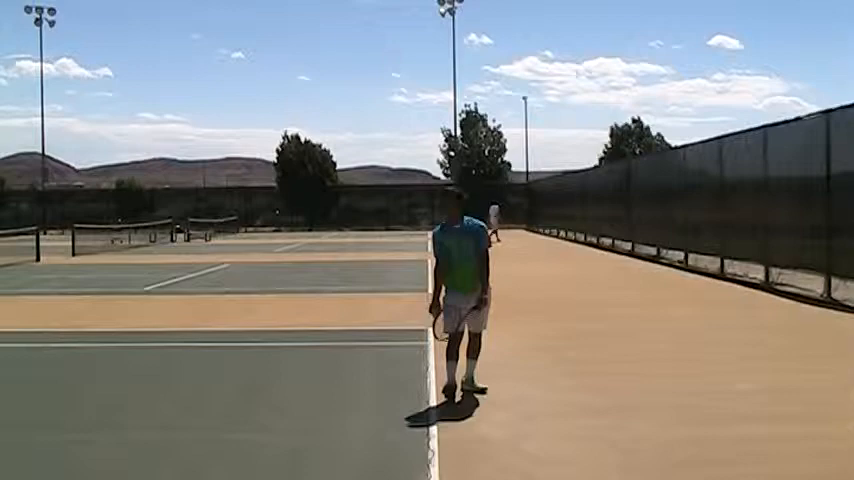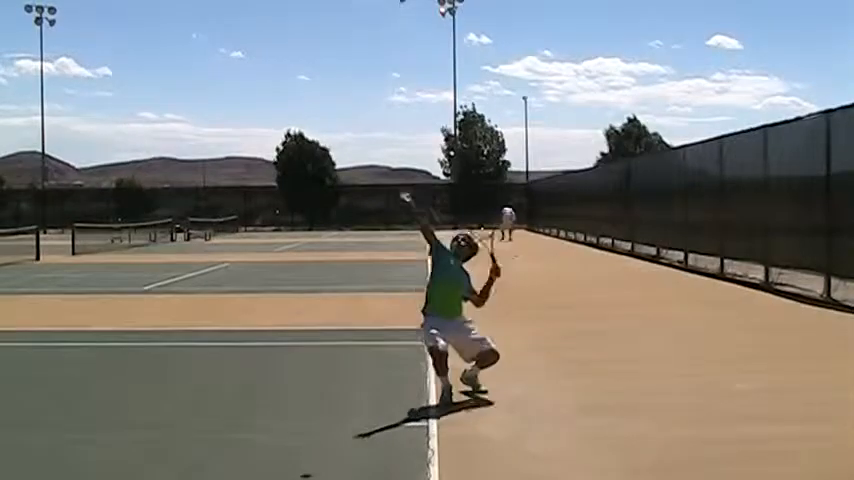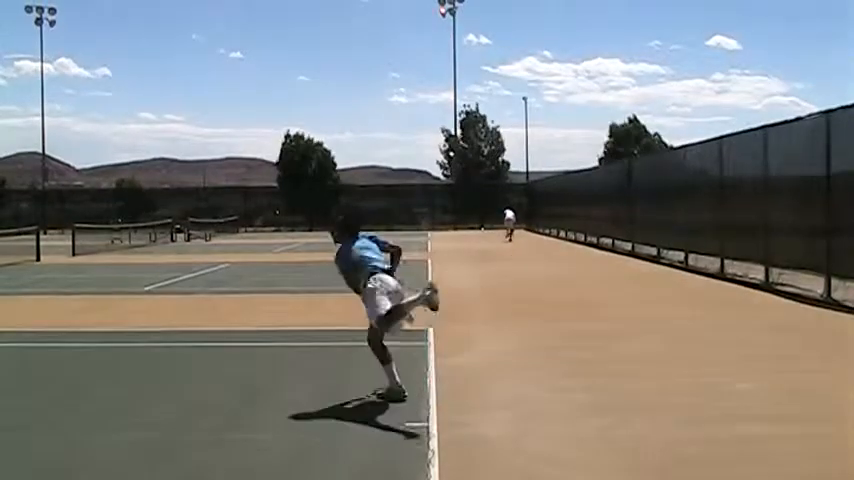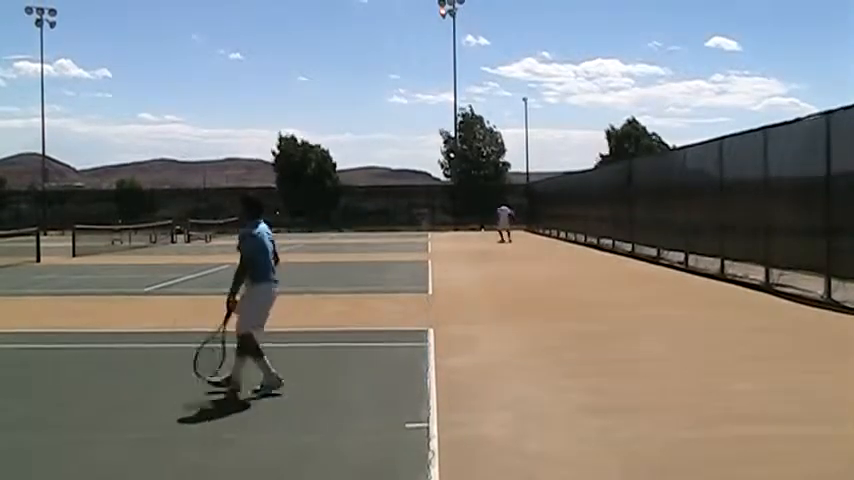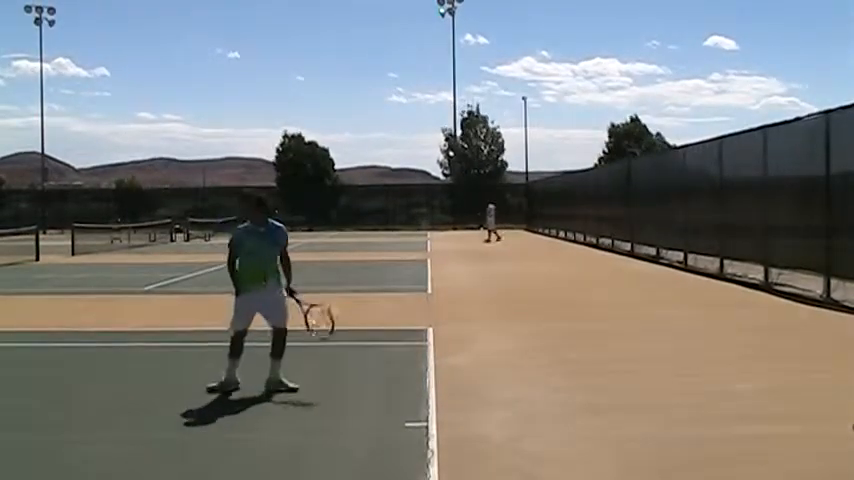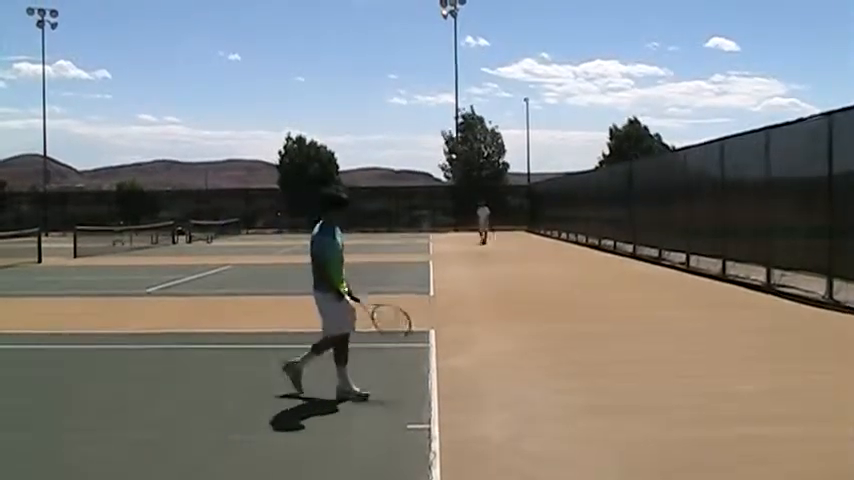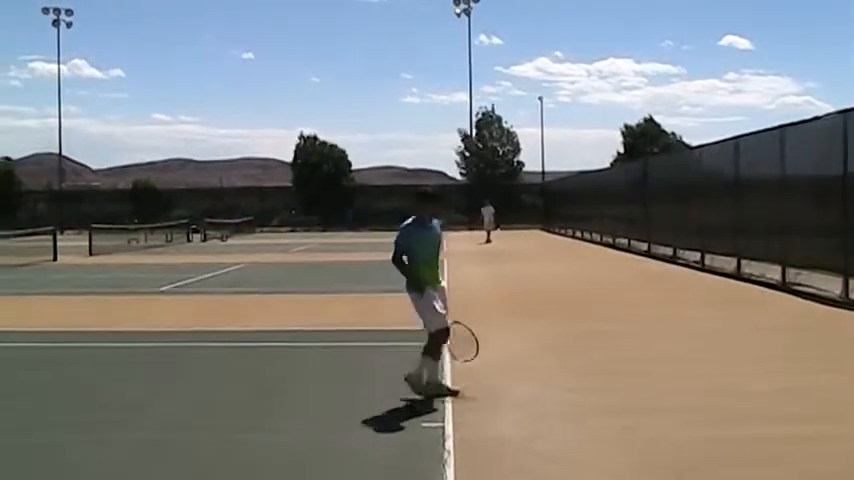
dt=0.7s
person 1, frame 1
left shoulder: (478, 228)
right shoulder: (439, 232)
left elbow: (485, 262)
right elbow: (439, 266)
left wrist: (485, 293)
right wrist: (435, 298)
left hip: (477, 291)
right hip: (454, 293)
left knee: (476, 334)
right knee: (455, 335)
left ankle: (469, 379)
right ankle: (450, 382)
person 1, frame 2
left shoulder: (464, 276)
right shoulder: (443, 257)
left elbow: (479, 301)
right elbow: (427, 231)
left wrist: (491, 280)
right wrist: (411, 206)
left hip: (458, 323)
right hip: (434, 322)
left knee: (491, 355)
right knee: (439, 352)
left ankle: (470, 375)
right ankle: (446, 386)
person 1, frame 3
left shoulder: (342, 253)
right shoulder: (370, 239)
left elbow: (354, 285)
right elbow: (397, 250)
left wrist: (364, 295)
left hip: (376, 283)
right hip: (393, 283)
left knee: (382, 326)
right knee: (374, 338)
left ankle: (423, 296)
right ankle: (395, 387)
person 1, frame 4
left shoulder: (248, 234)
right shoulder: (263, 229)
left elbow: (244, 267)
right elbow: (275, 259)
left wrist: (232, 294)
left hip: (259, 288)
right hip: (268, 287)
left knee: (245, 334)
right knee: (244, 332)
left ankle: (271, 378)
right ankle: (235, 378)
person 1, frame 5
left shoulder: (279, 230)
right shoulder: (241, 233)
left elbow: (284, 258)
right elbow: (231, 261)
left wrist: (289, 283)
right wrist: (237, 288)
left hip: (274, 290)
right hip: (247, 291)
left knee: (280, 331)
right knee: (239, 333)
left ankle: (274, 378)
right ankle: (229, 379)
person 1, frame 6
left shoulder: (334, 230)
right shoulder: (321, 235)
right elbow: (318, 268)
left wrist: (345, 287)
right wrist: (337, 291)
left hip: (337, 291)
right hip: (329, 293)
left knee: (333, 337)
right knee: (341, 336)
left ankle: (297, 365)
right ankle: (345, 386)
person 1, frame 7
left shoulder: (436, 226)
right shoulder: (409, 229)
right elbow: (397, 258)
right wrist: (414, 280)
left hip: (436, 286)
right hip: (421, 289)
left knee: (437, 333)
right knee: (441, 331)
left ankle: (431, 382)
right ankle: (416, 375)
